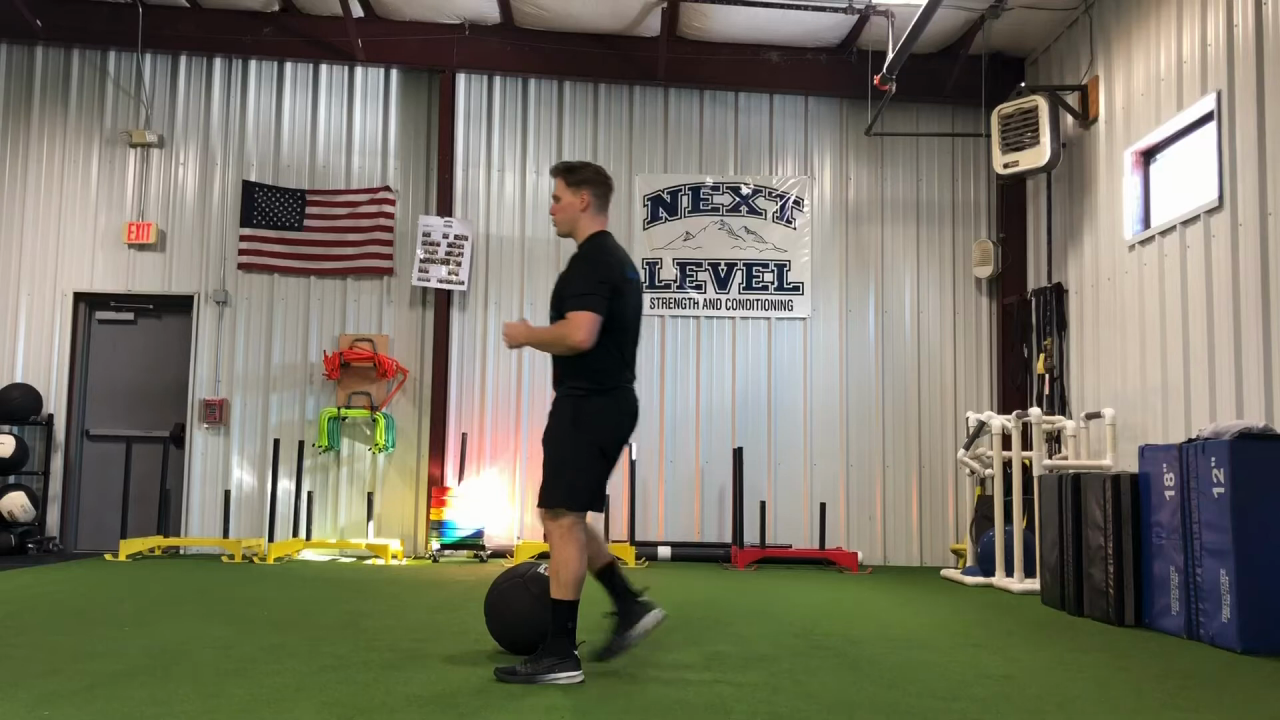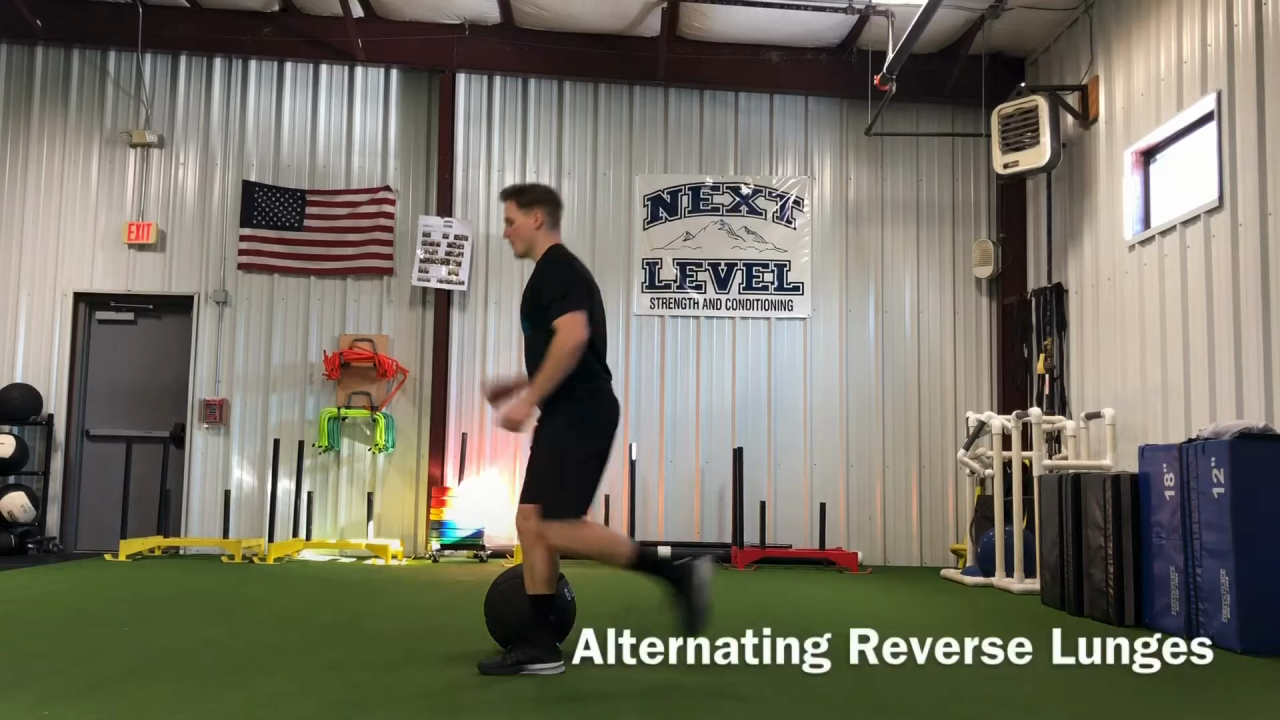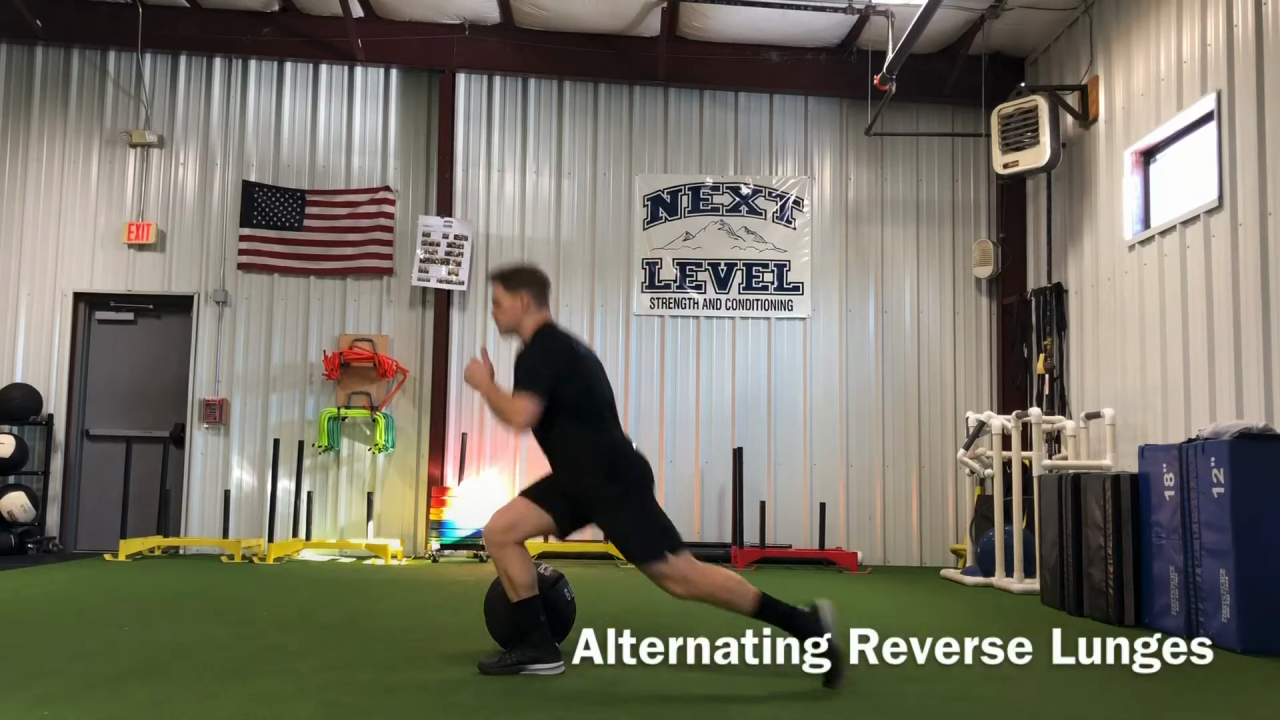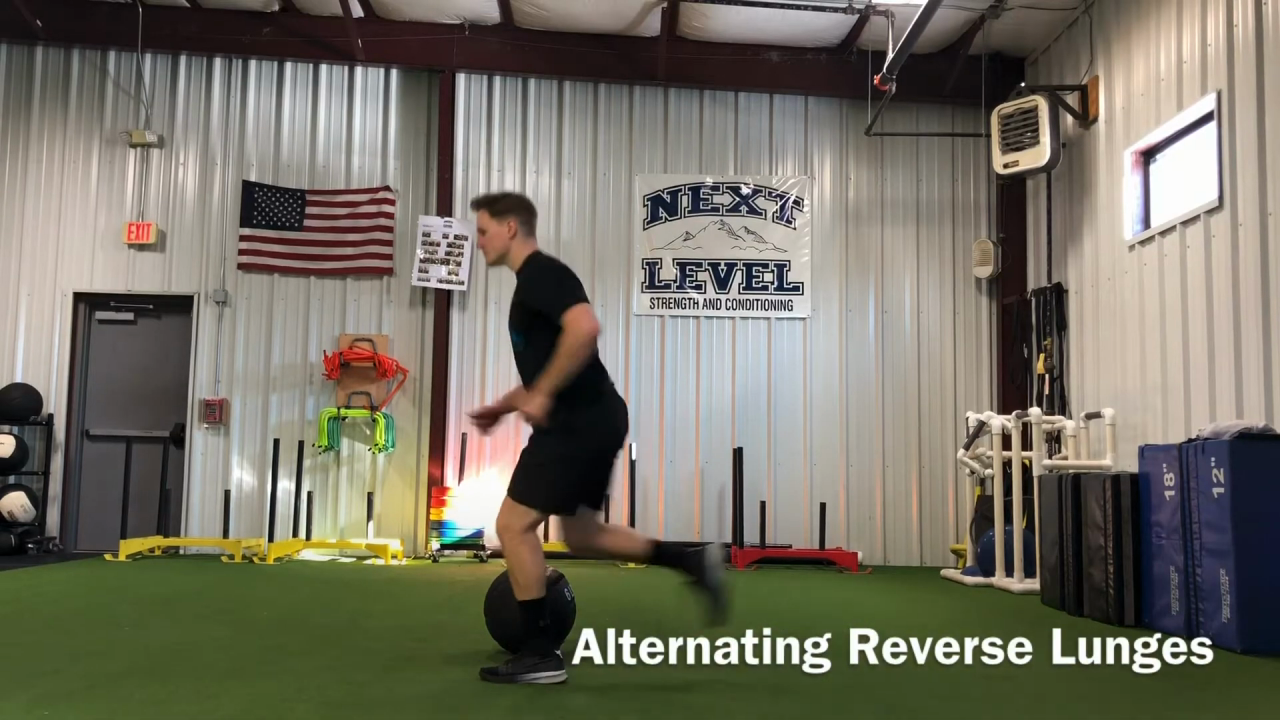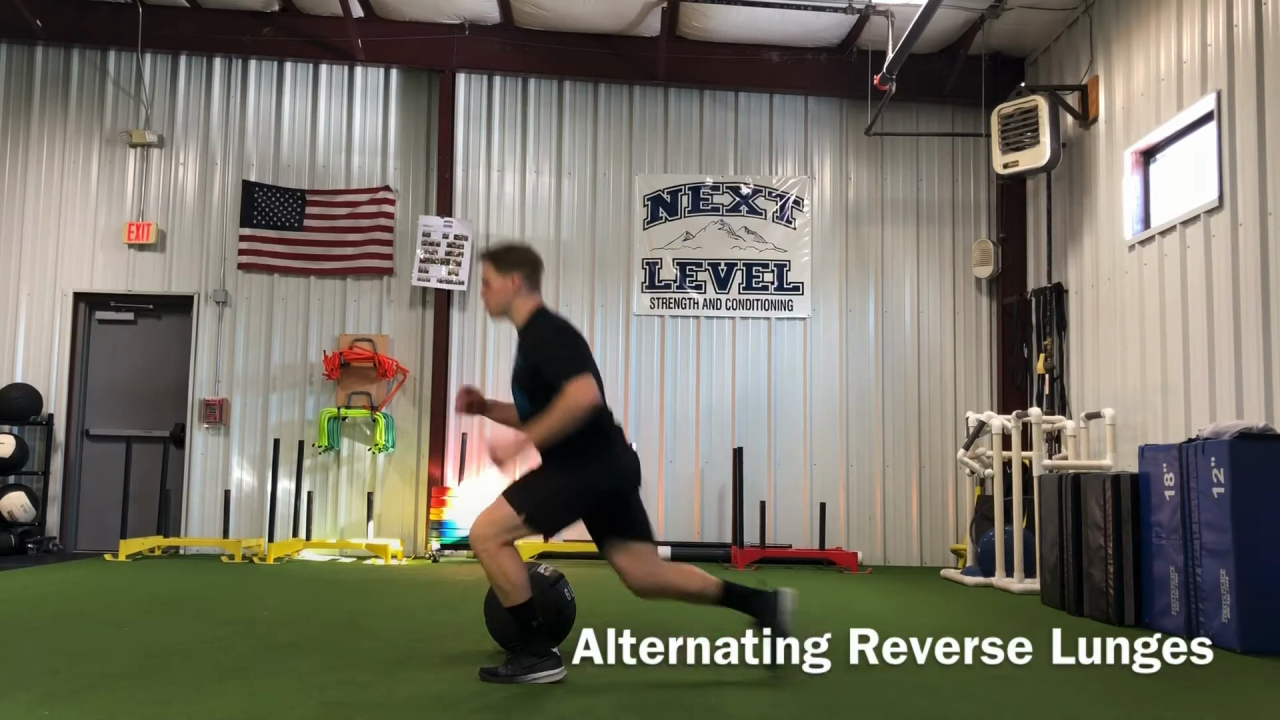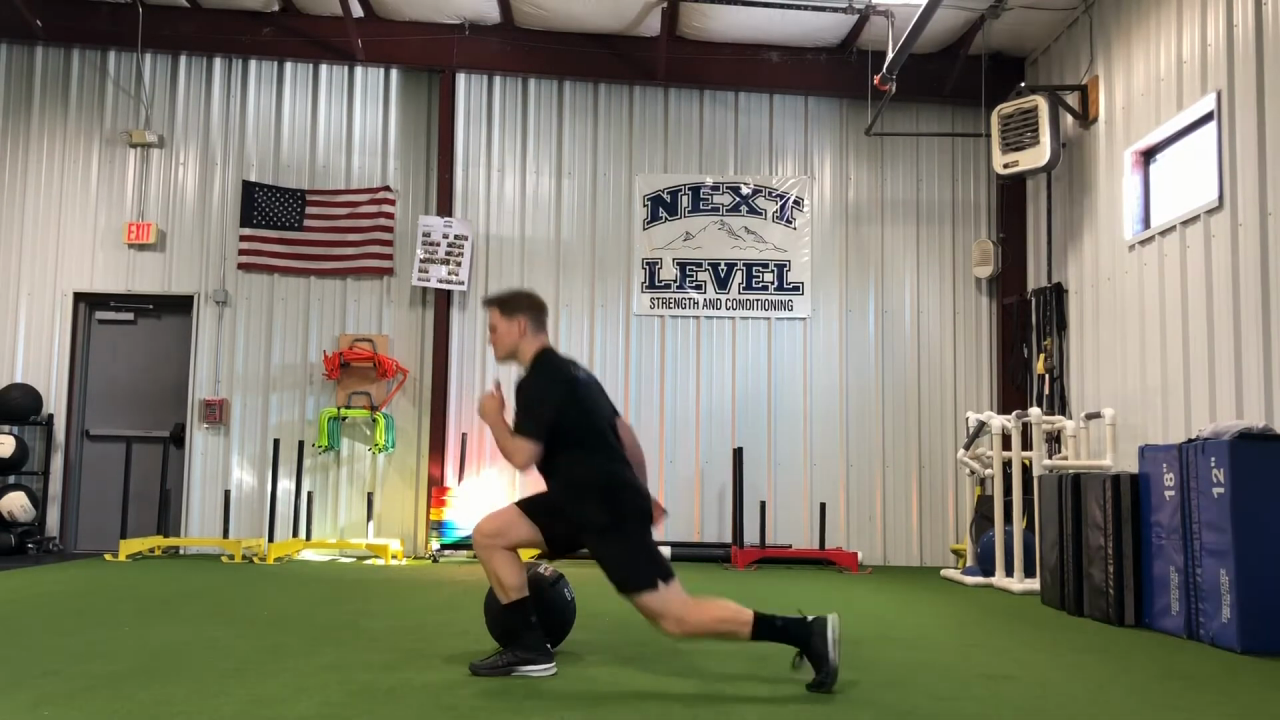
dt=0.7s
person 1, frame 1
left shoulder: (591, 260)
right shoulder: (618, 260)
left elbow: (578, 335)
left wrist: (525, 334)
left hip: (586, 407)
right hip: (607, 405)
left knee: (561, 523)
right knee: (565, 518)
left ankle: (559, 654)
right ankle: (630, 605)
person 1, frame 2
left shoulder: (558, 269)
right shoulder: (557, 271)
left elbow: (574, 336)
left wrist: (531, 397)
right wrist: (524, 385)
left hip: (577, 418)
right hip: (565, 417)
left knee: (561, 530)
right knee: (530, 524)
left ankle: (676, 574)
right ankle: (540, 648)
person 1, frame 3
left shoulder: (541, 351)
right shoulder: (560, 348)
left elbow: (519, 415)
left wrist: (484, 385)
left hip: (612, 477)
right hip: (583, 476)
left knee: (681, 574)
right knee: (501, 531)
left ankle: (804, 622)
right ankle: (538, 646)
person 1, frame 4
left shoulder: (542, 273)
right shoulder: (532, 284)
left elbow: (584, 328)
left wrist: (541, 395)
right wrist: (504, 405)
left hip: (571, 427)
right hip: (586, 424)
left knee: (515, 525)
right knee: (584, 535)
left ankle: (542, 656)
right ankle: (695, 561)
person 1, frame 5
left shoulder: (546, 335)
right shoulder: (537, 336)
left elbow: (584, 396)
right elbow: (540, 414)
left wrist: (521, 442)
right wrist: (484, 407)
left hip: (590, 462)
right hip: (603, 465)
left knee: (488, 533)
right knee: (647, 574)
left ankle: (537, 653)
right ankle: (762, 603)
person 1, frame 6
left shoulder: (543, 379)
right shoulder: (563, 371)
left elbow: (522, 455)
right elbow: (624, 432)
left wrist: (493, 417)
right wrist: (643, 493)
left hip: (608, 509)
right hip: (586, 502)
left knee: (679, 615)
right knee: (489, 536)
left ankle: (806, 633)
right ankle: (529, 647)
